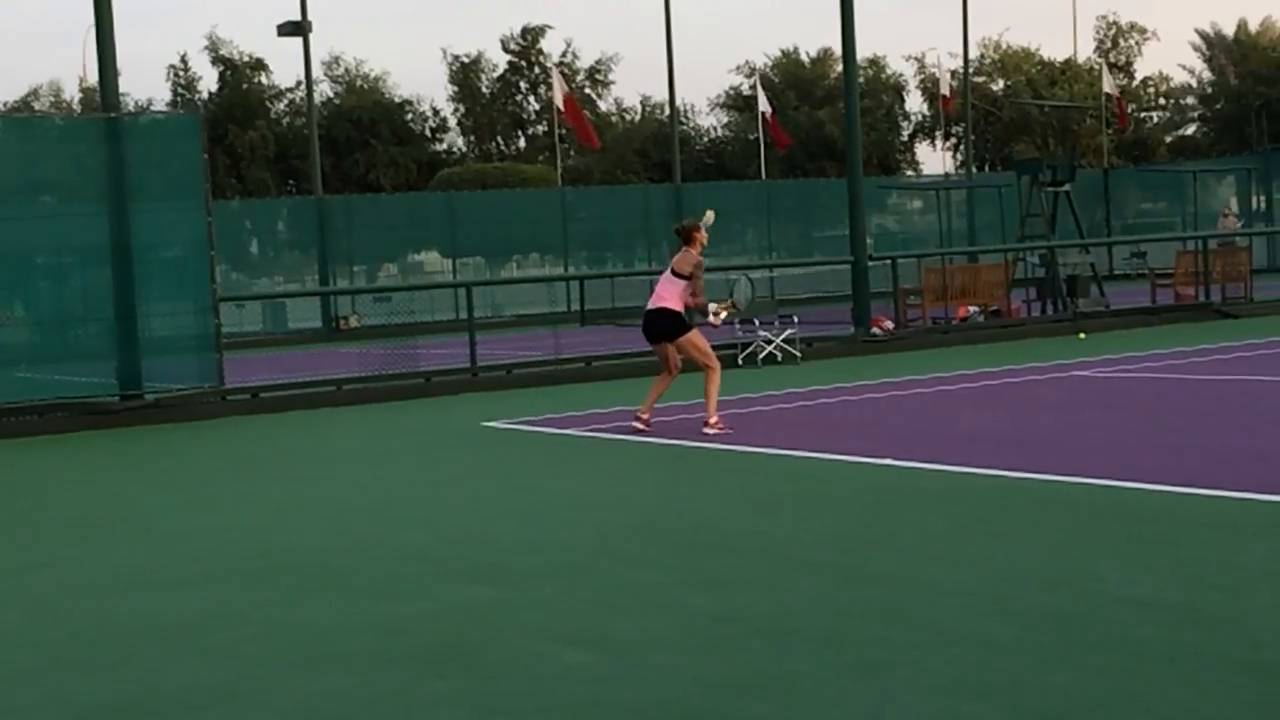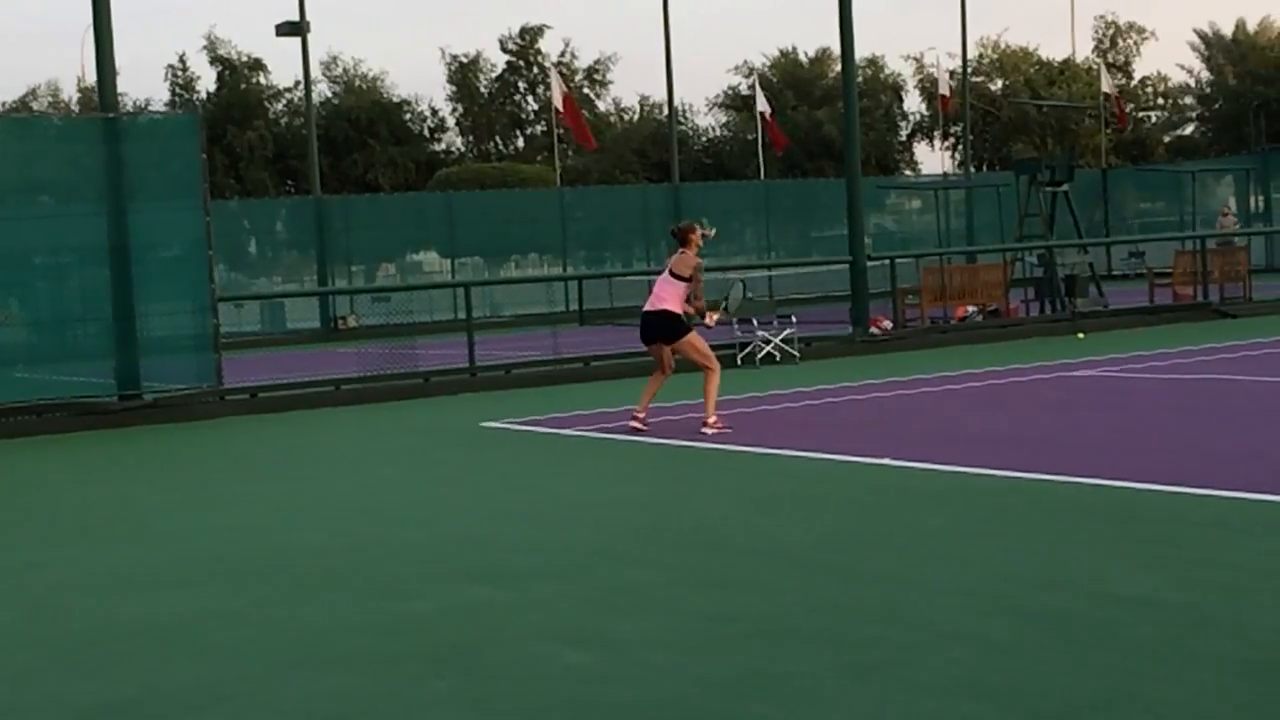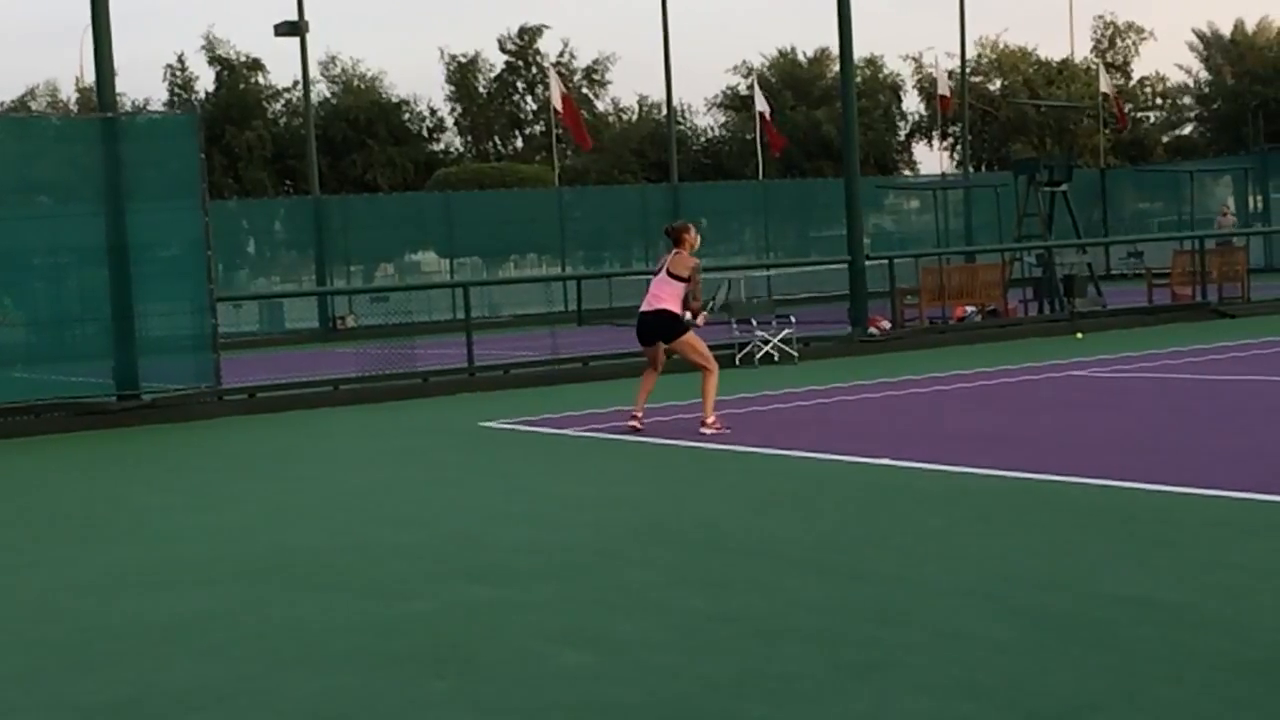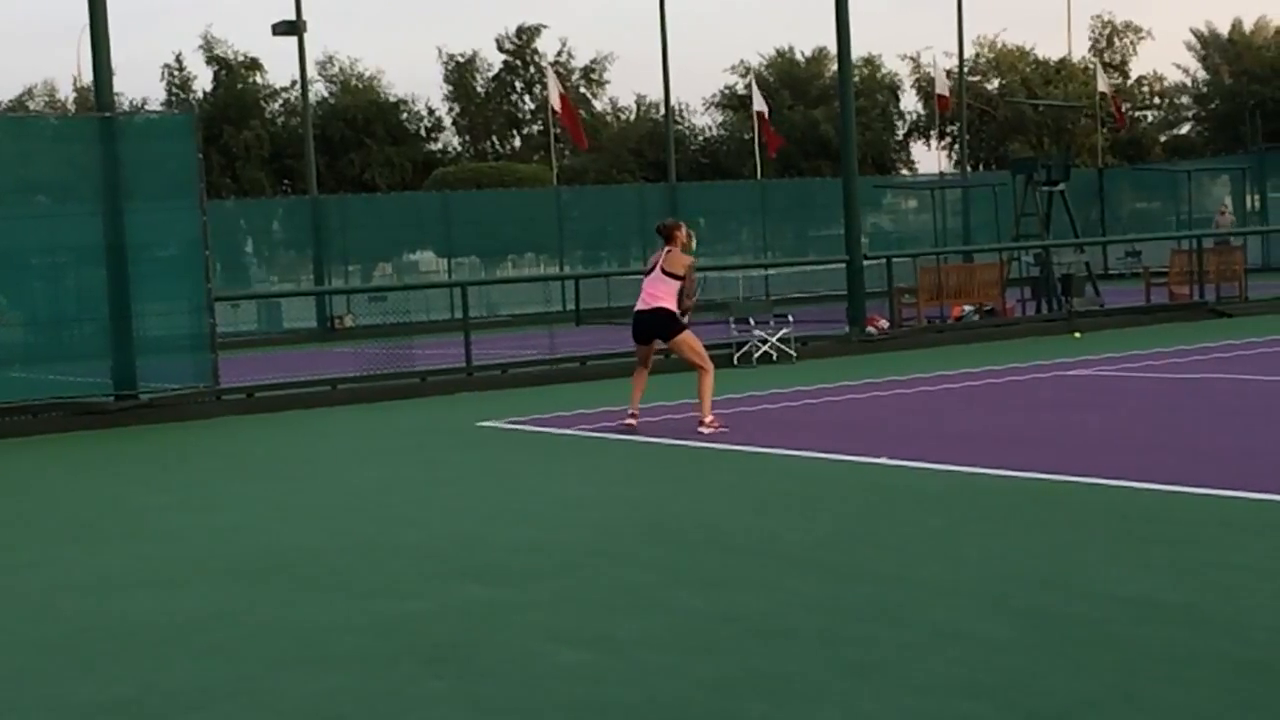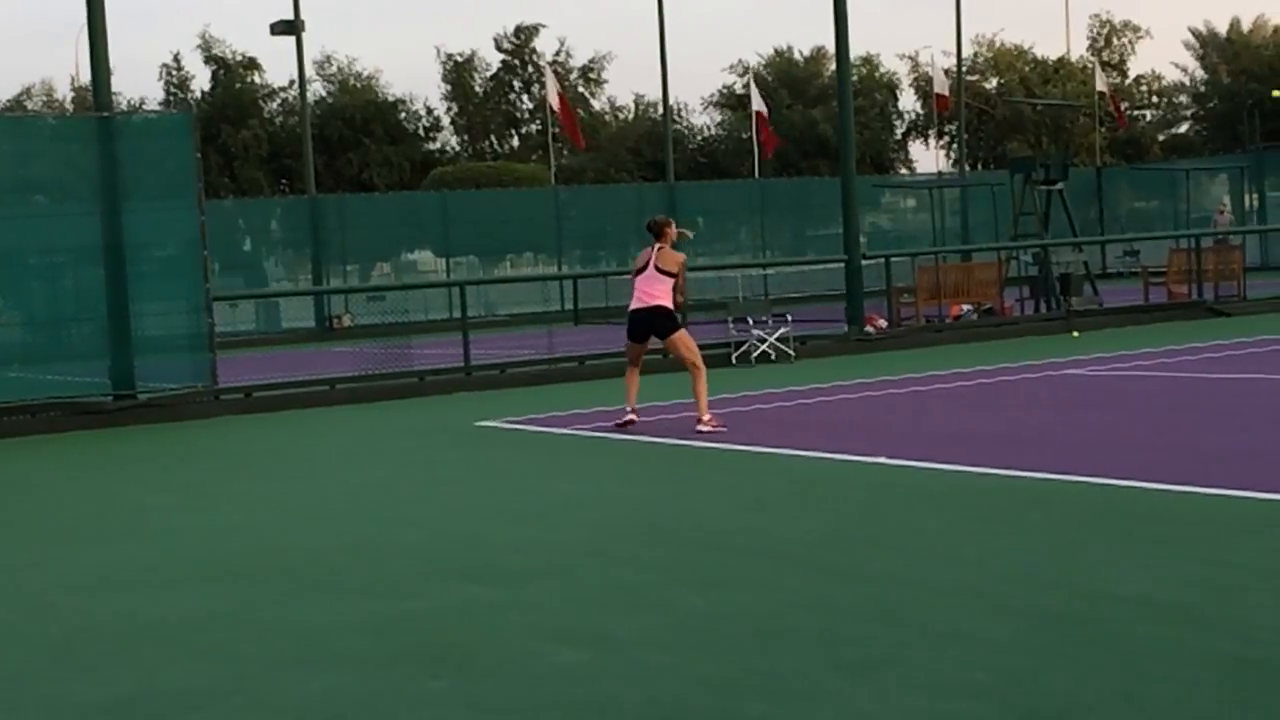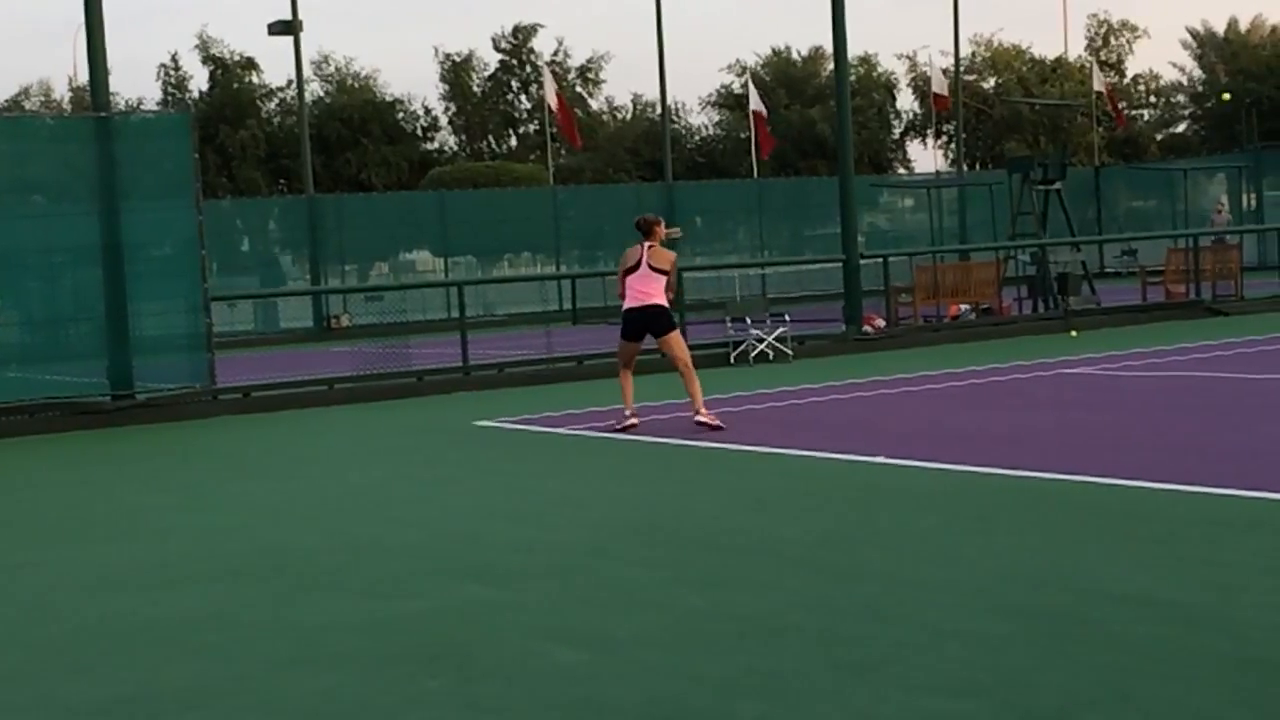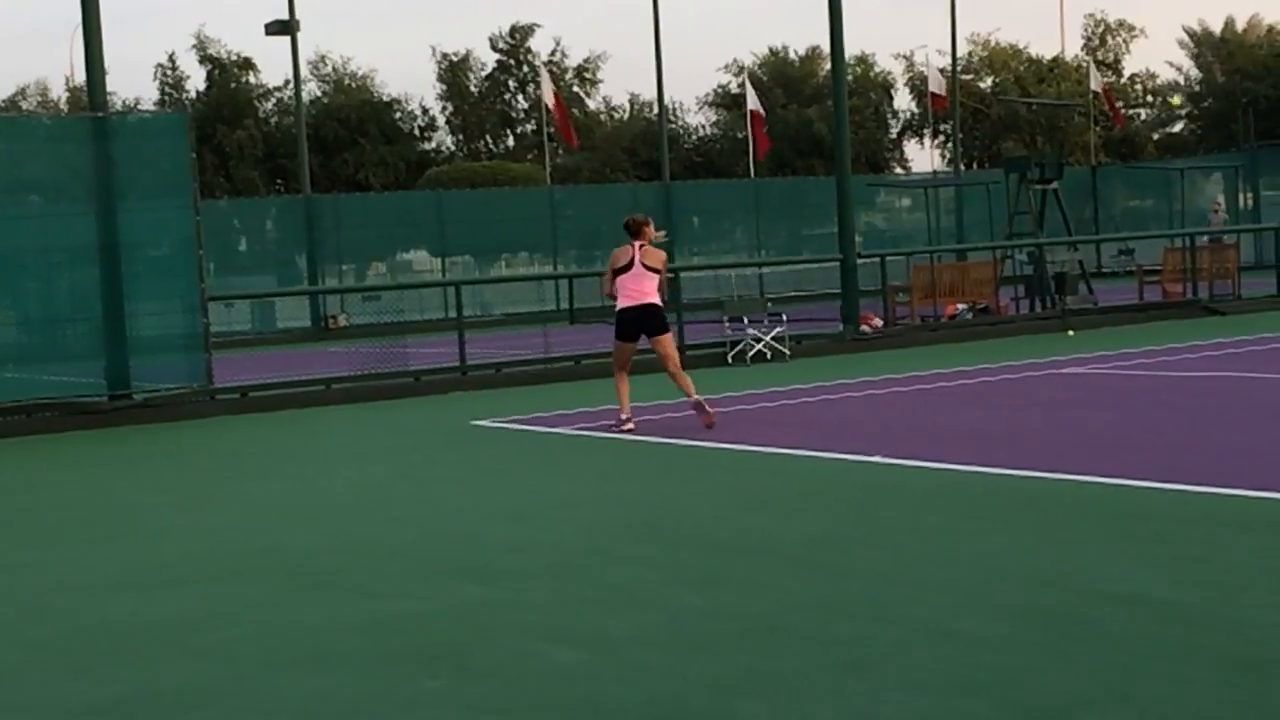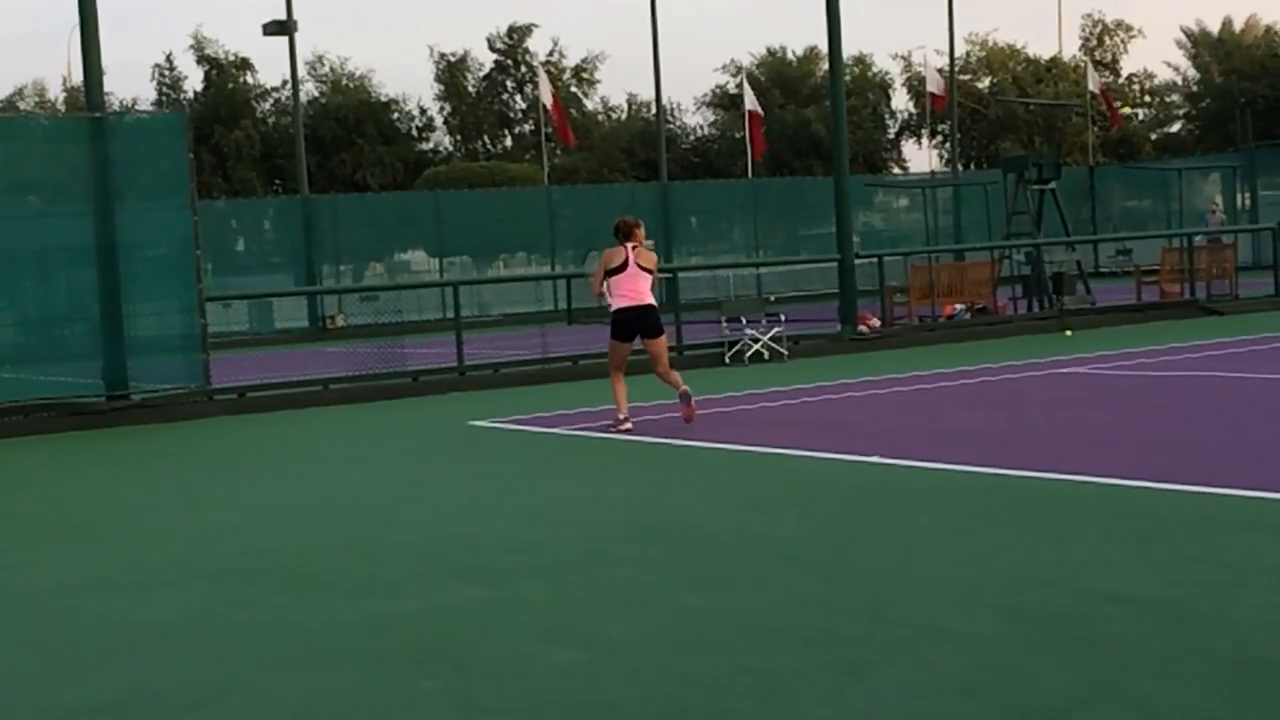
dt=0.2s
person 1, frame 1
left shoulder: (679, 257)
right shoulder: (695, 260)
right elbow: (697, 299)
left wrist: (711, 307)
right wrist: (710, 316)
left hip: (651, 319)
right hip: (669, 319)
left knee: (671, 369)
right knee: (713, 366)
left ankle: (642, 415)
right ankle: (711, 420)
person 1, frame 2
left shoulder: (674, 259)
right shoulder: (694, 262)
right elbow: (697, 302)
left wrist: (698, 313)
right wrist: (706, 317)
left hip: (648, 321)
right hip: (668, 321)
left knee: (664, 369)
right knee: (712, 367)
left ankle: (639, 415)
right ankle: (710, 420)
person 1, frame 3
left shoulder: (665, 260)
right shoulder: (692, 263)
right elbow: (694, 303)
left wrist: (686, 315)
right wrist: (697, 317)
left hip: (645, 320)
right hip: (667, 320)
left knee: (653, 367)
right knee: (710, 367)
left ankle: (636, 414)
right ankle: (709, 420)
person 1, frame 4
left shoulder: (654, 258)
right shoulder: (686, 261)
right elbow: (686, 301)
right wrist: (683, 314)
left hip: (641, 318)
right hip: (665, 318)
left knee: (643, 366)
right knee: (705, 367)
left ankle: (632, 413)
right ankle: (706, 419)
person 1, frame 5
left shoulder: (642, 255)
right shoulder: (678, 258)
right elbow: (679, 298)
left hip: (636, 316)
right hip: (662, 316)
left knee: (633, 365)
right knee: (697, 367)
left ankle: (630, 410)
right ankle: (704, 418)
person 1, frame 6
left shoulder: (629, 254)
right shoulder: (669, 256)
left elbow: (620, 292)
right elbow: (670, 294)
left hip: (632, 316)
right hip: (658, 314)
left knee: (625, 368)
right knee: (686, 367)
left ankle: (629, 413)
right ankle: (701, 411)
person 1, frame 7
left shoulder: (617, 253)
right shoulder: (660, 255)
left elbow: (607, 291)
left hip: (626, 316)
right hip: (653, 313)
left knee: (620, 371)
right knee: (674, 369)
left ankle: (625, 417)
right ankle: (694, 398)
person 1, frame 8
left shoulder: (608, 255)
right shoulder: (651, 257)
left elbow: (596, 290)
left hip: (622, 316)
right hip: (648, 312)
left knee: (616, 372)
right knee: (662, 369)
left ankle: (623, 417)
right ankle: (682, 388)
